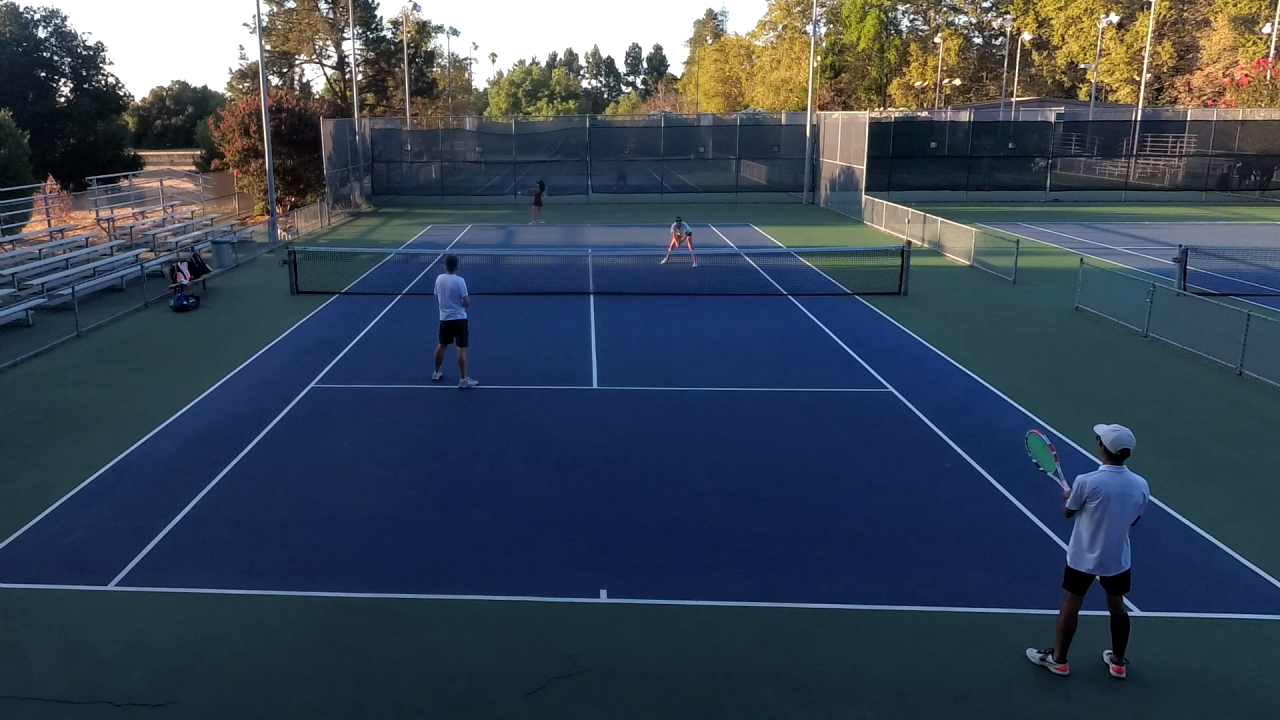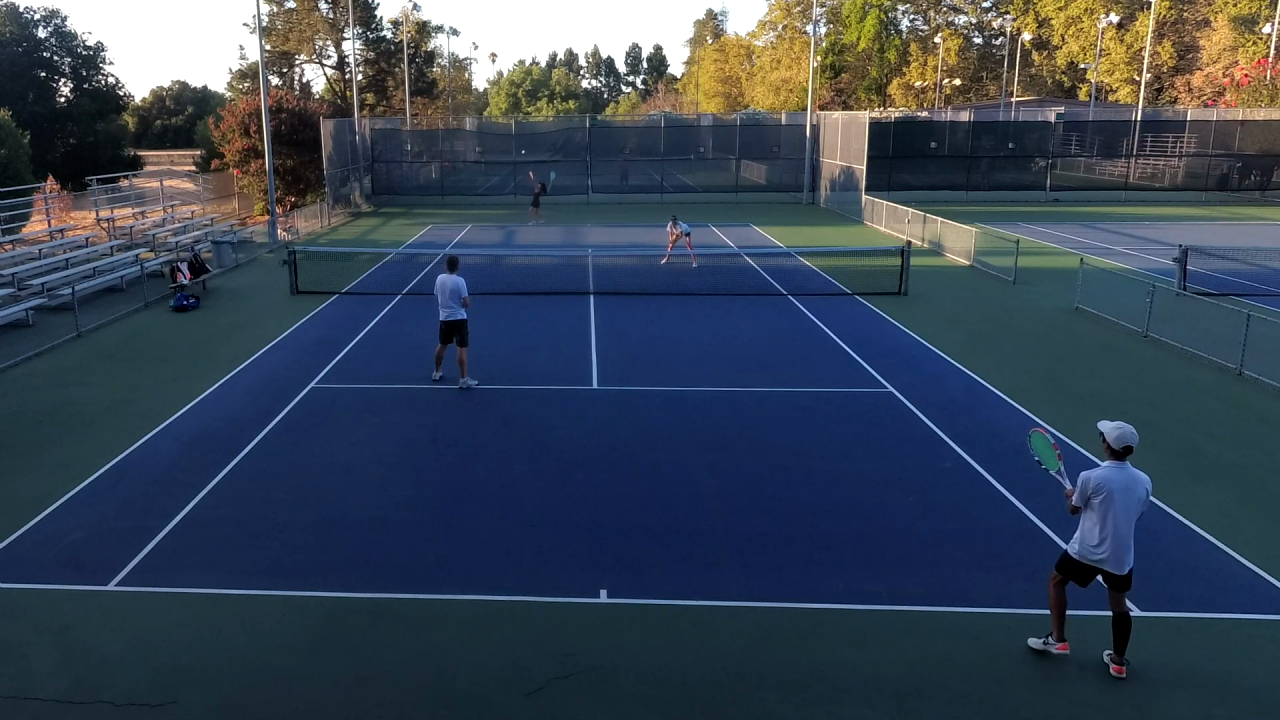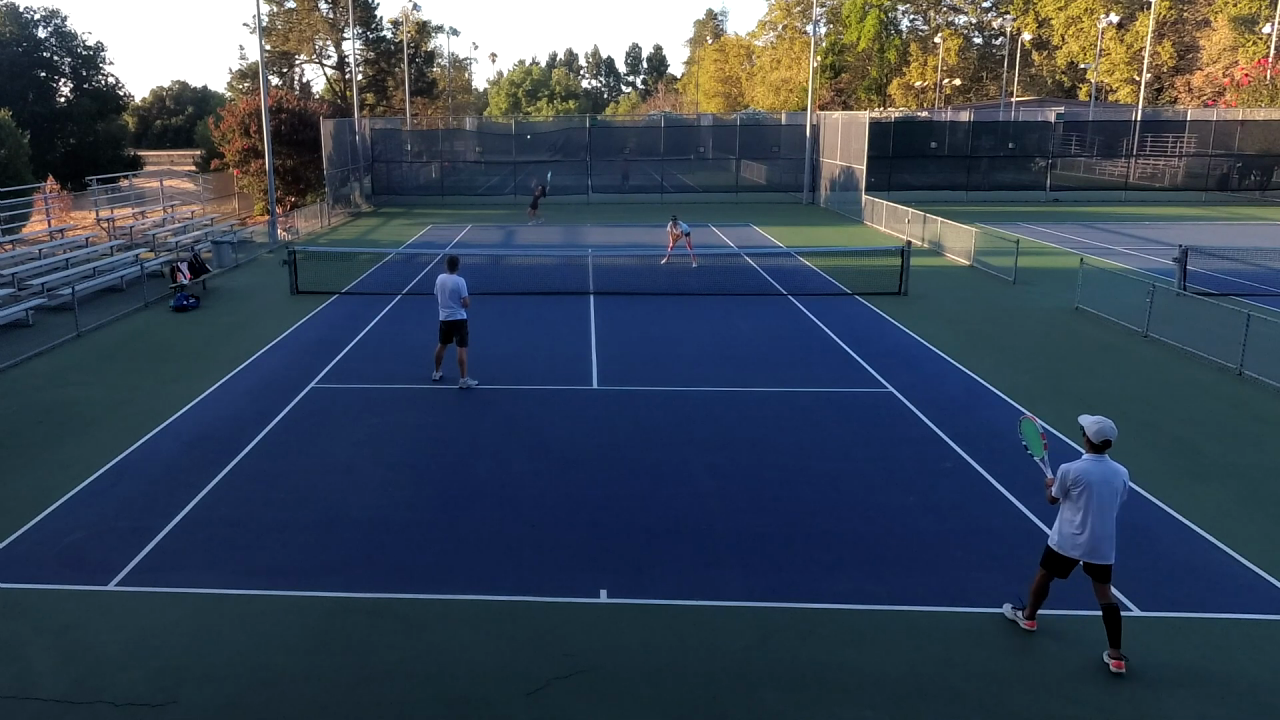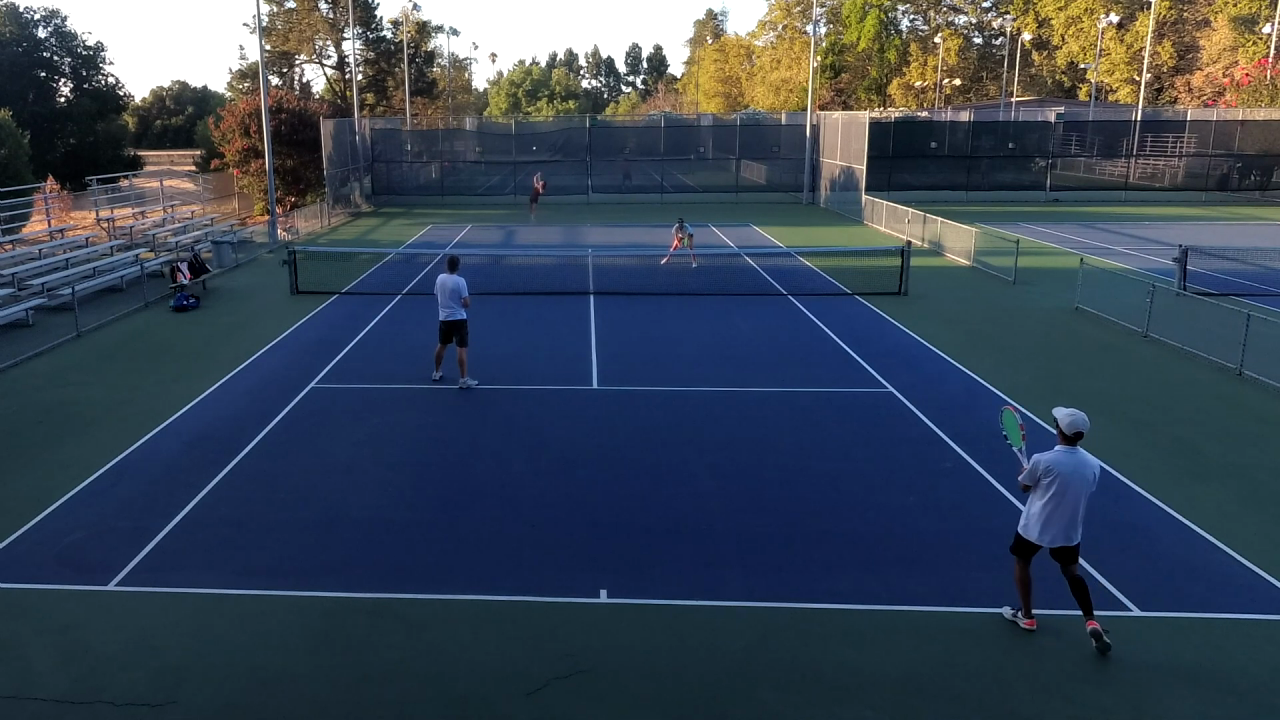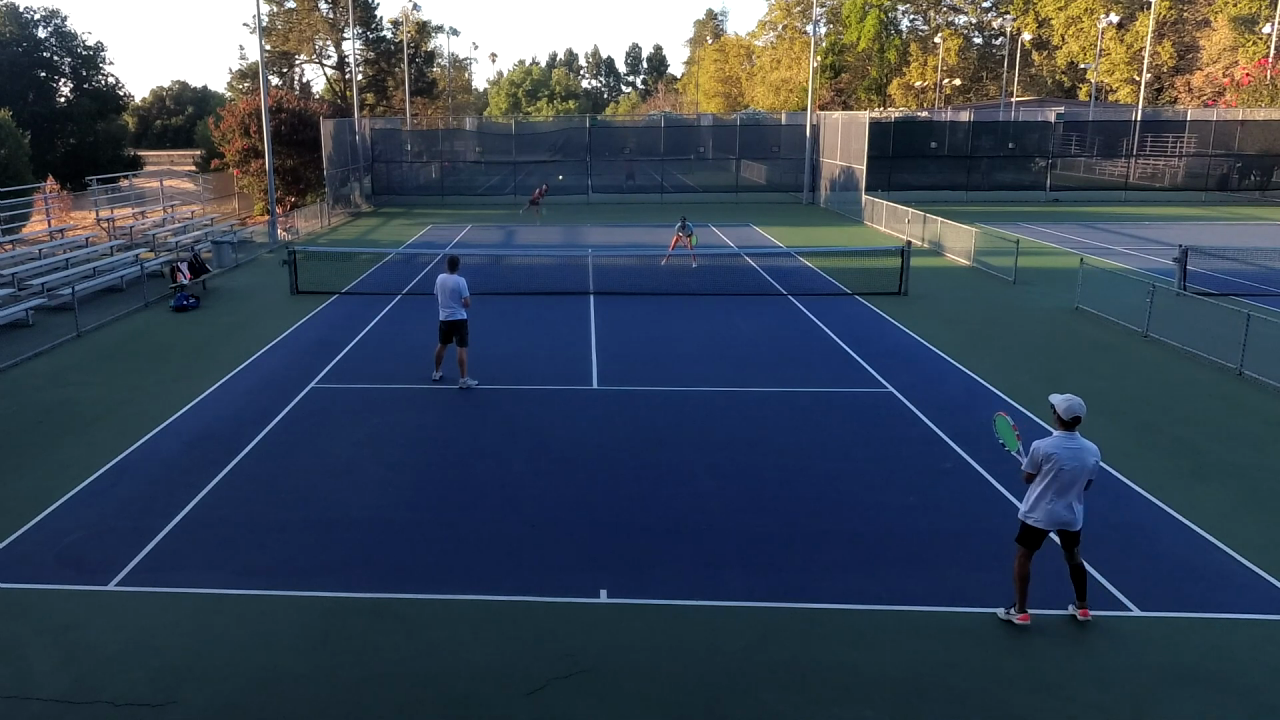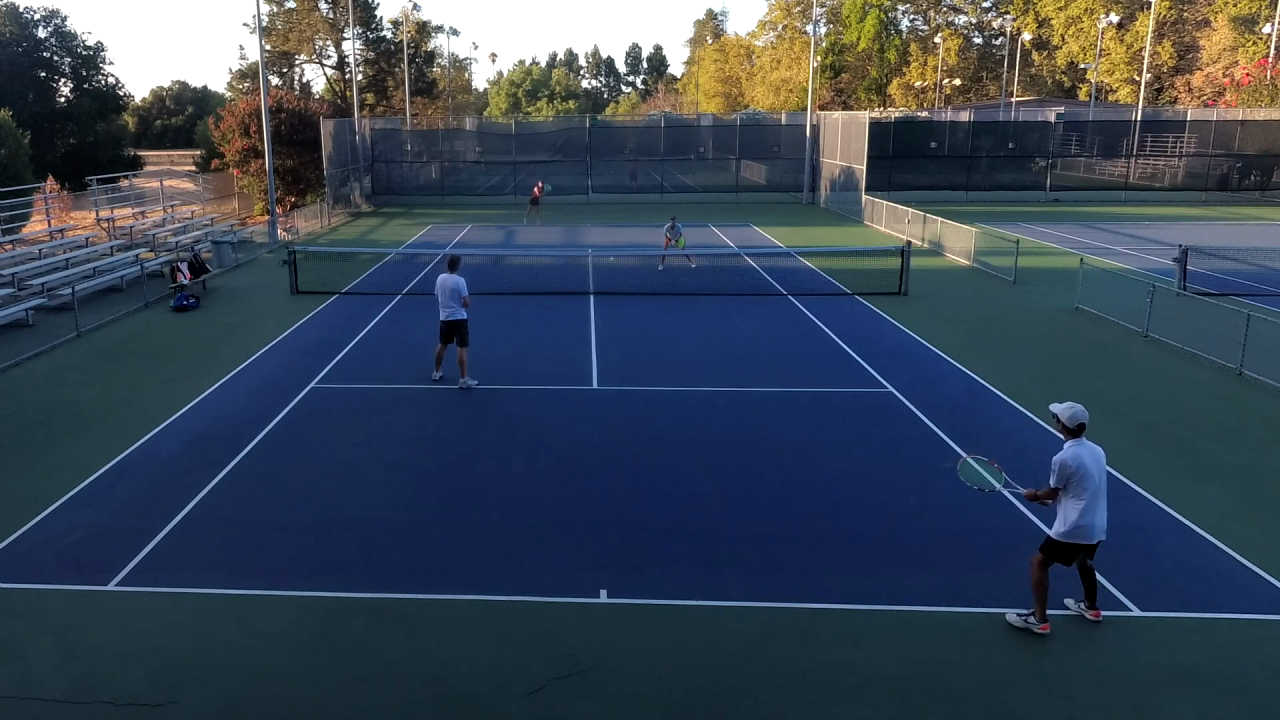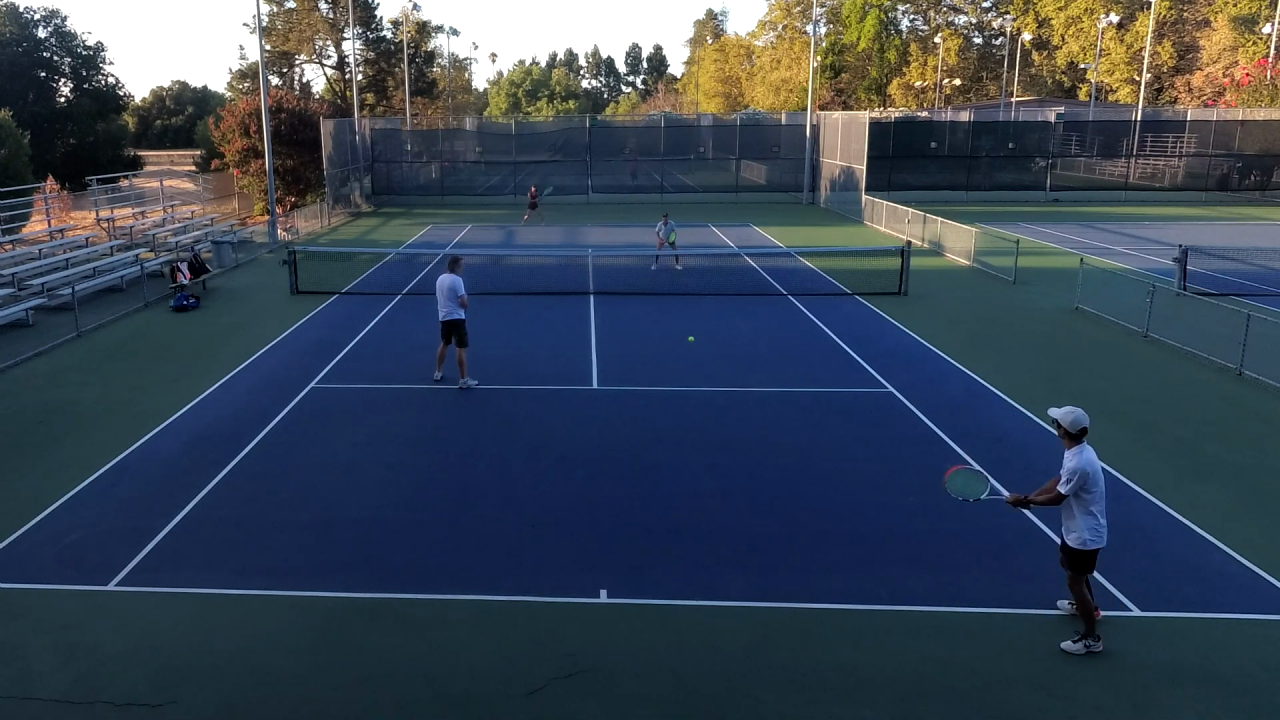
dt=0.3s
person 1, frame 1
left shoulder: (1087, 482)
right shoulder: (1141, 485)
left elbow: (1068, 512)
right elbow: (1134, 519)
left wrist: (1068, 497)
left hip: (1084, 556)
right hip: (1119, 558)
left knee: (1071, 605)
right knee: (1117, 604)
left ankle: (1058, 659)
right ankle: (1118, 661)
person 1, frame 2
left shoulder: (1091, 477)
right shoulder: (1144, 481)
left elbow: (1074, 509)
right elbow: (1137, 514)
left wrist: (1071, 495)
left hip: (1087, 550)
right hip: (1122, 554)
left knee: (1056, 581)
right knee: (1119, 603)
left ankle: (1058, 639)
right ankle: (1118, 661)
person 1, frame 3
left shoulder: (1070, 470)
right shoulder: (1122, 474)
left elbow: (1053, 499)
left wrist: (1051, 484)
left hip: (1068, 541)
right hip: (1102, 545)
left knee: (1044, 576)
right knee: (1105, 595)
left ankle: (1028, 617)
right ankle: (1116, 656)
person 1, frame 4
left shoulder: (1042, 460)
right shoulder: (1092, 465)
left elbow: (1024, 487)
right elbow: (1084, 492)
left wrist: (1027, 473)
left hip: (1035, 527)
right hip: (1070, 531)
left knee: (1022, 563)
right knee: (1071, 571)
left ankle: (1026, 615)
right ankle: (1092, 623)
person 1, frame 5
left shoulder: (1041, 447)
right shoulder: (1092, 451)
left elbow: (1029, 478)
right elbow: (1086, 484)
left wrist: (1034, 474)
left hip: (1039, 514)
right hip: (1071, 516)
left knee: (1023, 557)
right knee: (1072, 556)
left ankle: (1020, 611)
right ankle: (1082, 608)
person 1, frame 6
left shoulder: (1063, 459)
right shoulder: (1098, 452)
left elbow: (1052, 493)
left wrist: (1034, 495)
right wrist: (1057, 497)
left hip: (1072, 528)
right hip: (1096, 526)
left knee: (1039, 564)
right knee: (1084, 561)
left ankle: (1039, 618)
right ankle: (1091, 607)
person 1, frame 7
left shoulder: (1078, 464)
right shoulder: (1078, 452)
left elbow: (1056, 498)
right elbow: (1059, 483)
left wrist: (1025, 500)
right wrist: (1028, 497)
left hip: (1084, 534)
right hip: (1078, 527)
left knee: (1074, 582)
right knee: (1072, 567)
left ankle: (1091, 638)
right ankle: (1090, 608)
